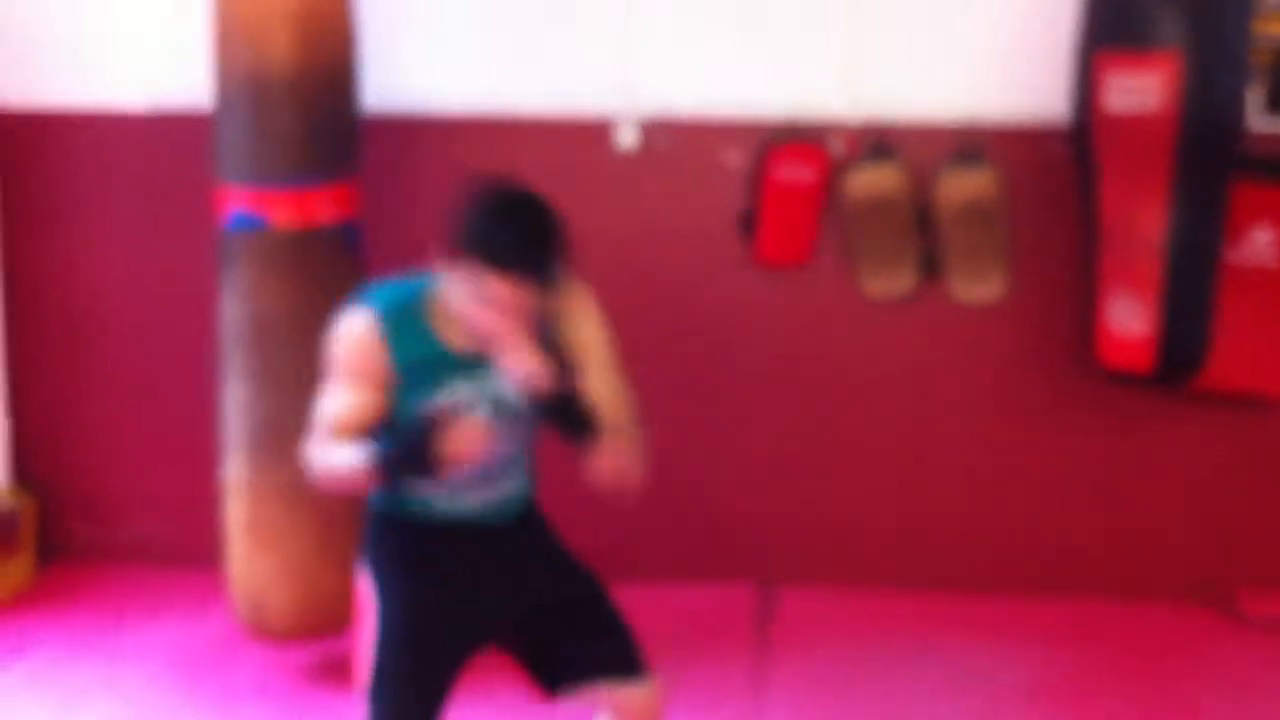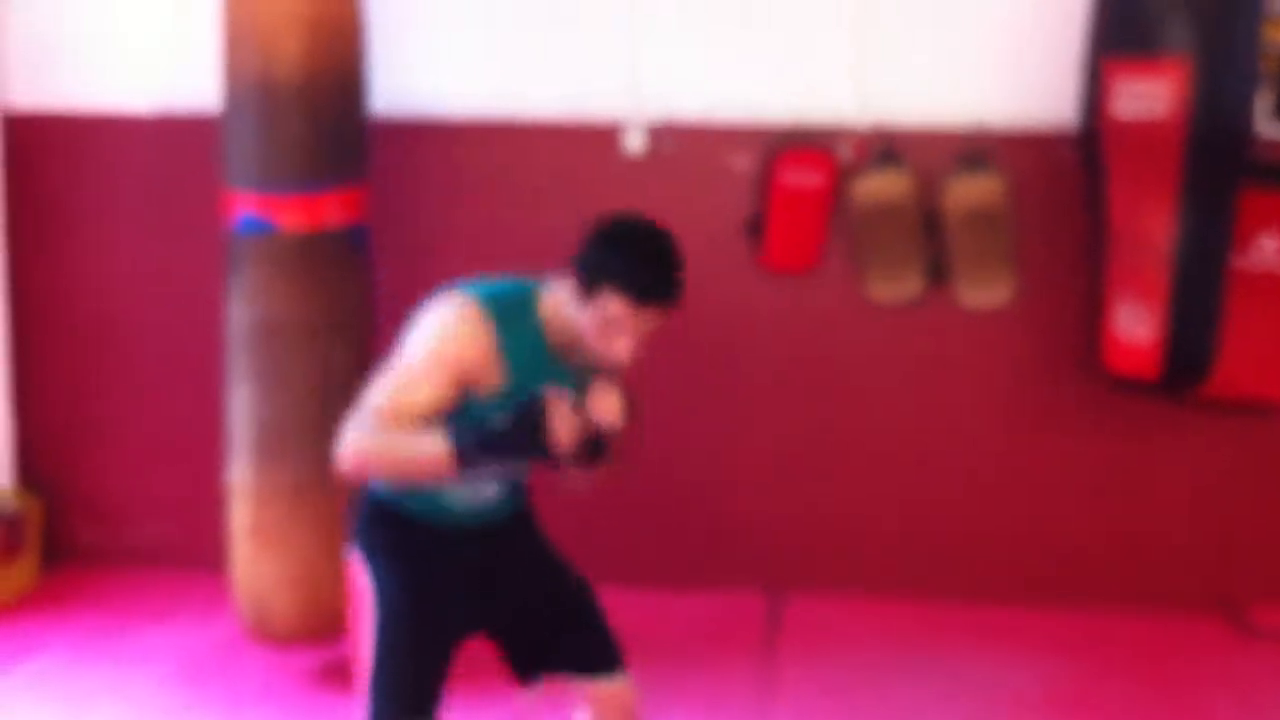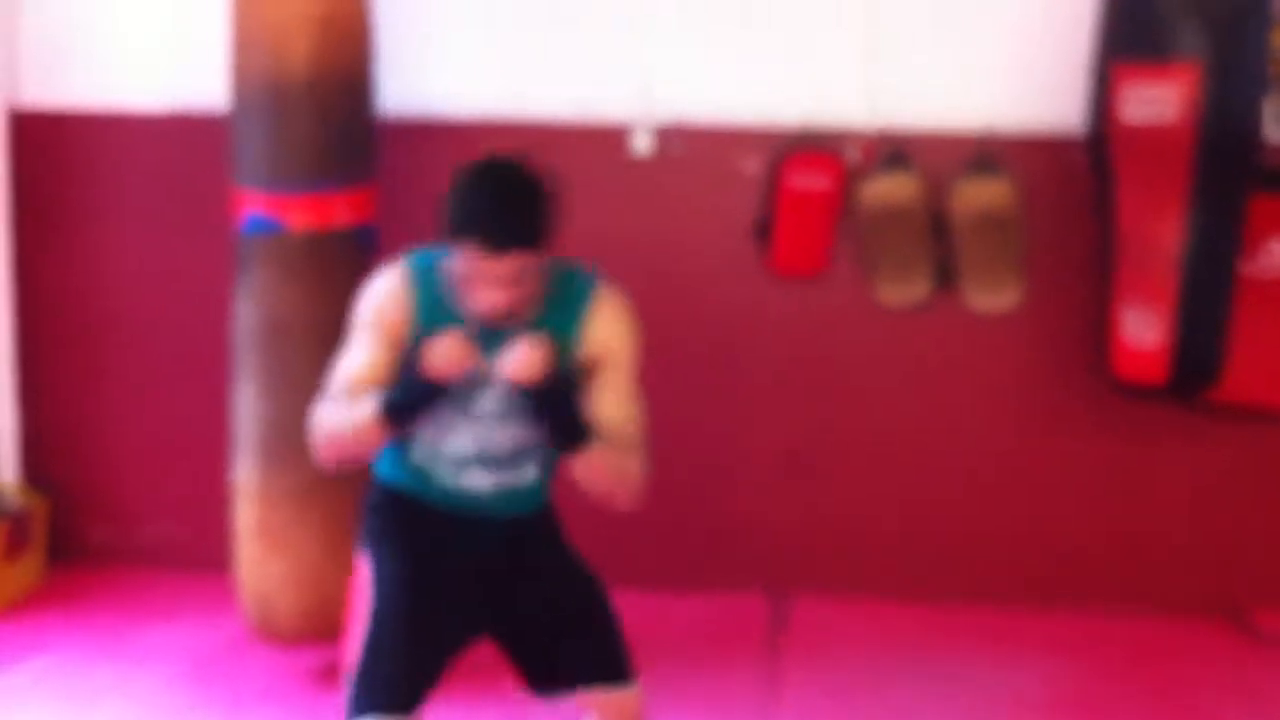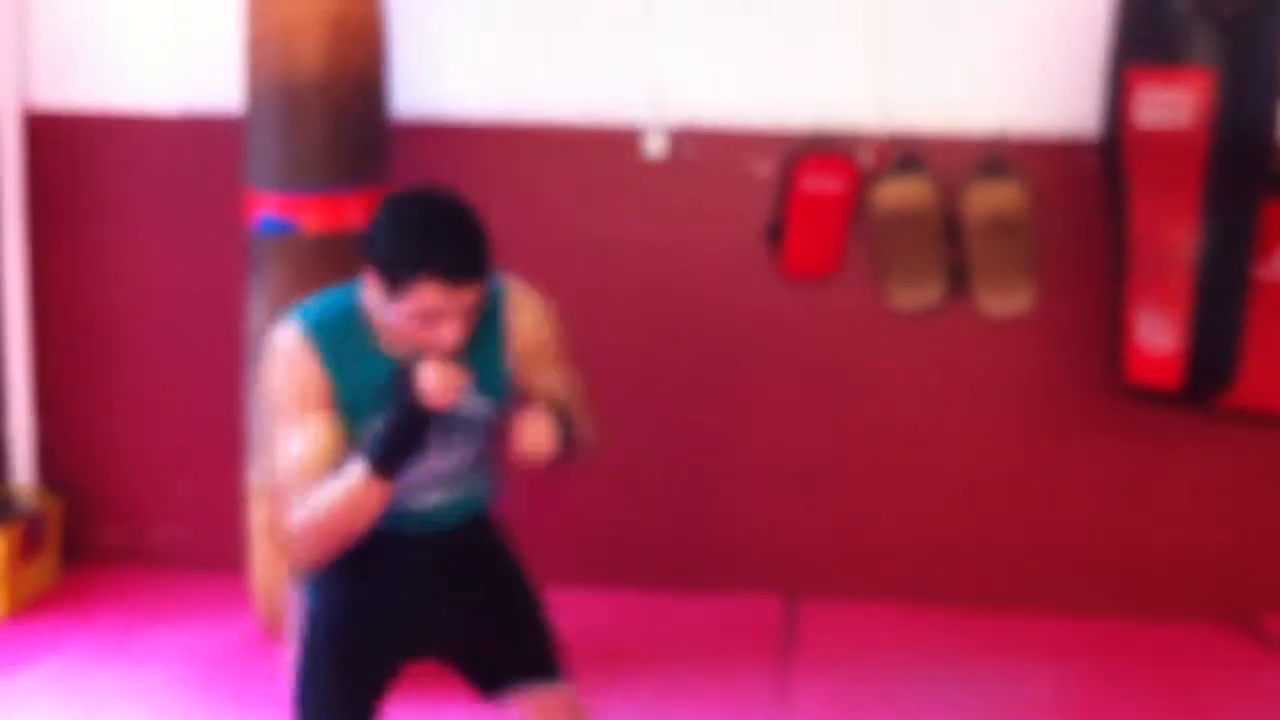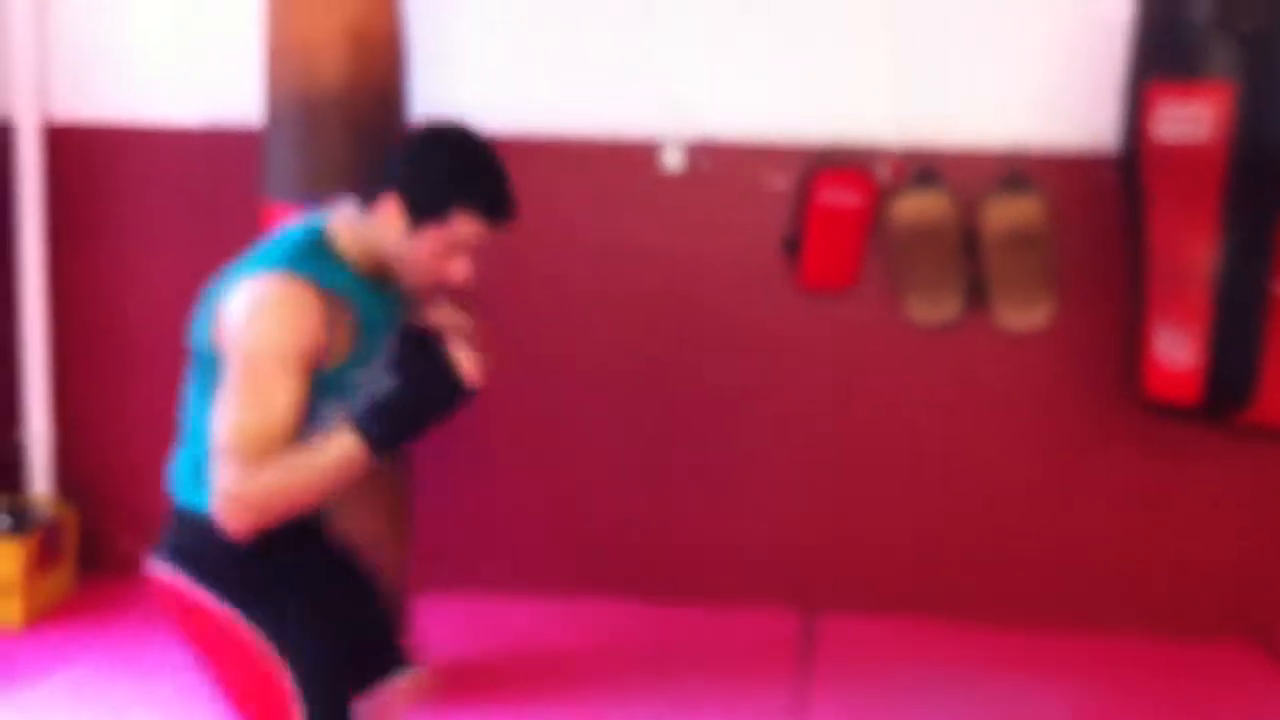
dt=0.2s
person 1, frame 1
left shoulder: (567, 314)
right shoulder: (372, 331)
left elbow: (626, 472)
right elbow: (323, 455)
left wrist: (566, 407)
right wrist: (393, 456)
left hip: (514, 534)
right hip: (416, 545)
person 1, frame 2
left shoulder: (604, 342)
right shoulder: (466, 326)
left elbow: (574, 458)
right elbow: (356, 450)
left wrist: (597, 439)
right wrist: (491, 443)
left hip: (501, 529)
right hip: (408, 535)
person 1, frame 3
left shoulder: (596, 311)
right shoulder: (402, 291)
left elbow: (624, 485)
right elbow: (329, 443)
left wrist: (558, 407)
right wrist: (405, 398)
left hip: (524, 533)
right hip: (414, 527)
person 1, frame 4
left shoulder: (513, 315)
right shoulder: (302, 348)
left elbow: (568, 409)
right elbow: (307, 542)
left wrist: (550, 428)
right wrist: (396, 443)
left hip: (461, 543)
right hip: (356, 560)
person 1, frame 5
left shoulder: (375, 259)
right shoulder: (280, 302)
right elbow: (239, 503)
left wrist: (433, 348)
right wrist: (391, 418)
left hip: (300, 531)
right hip: (232, 559)
